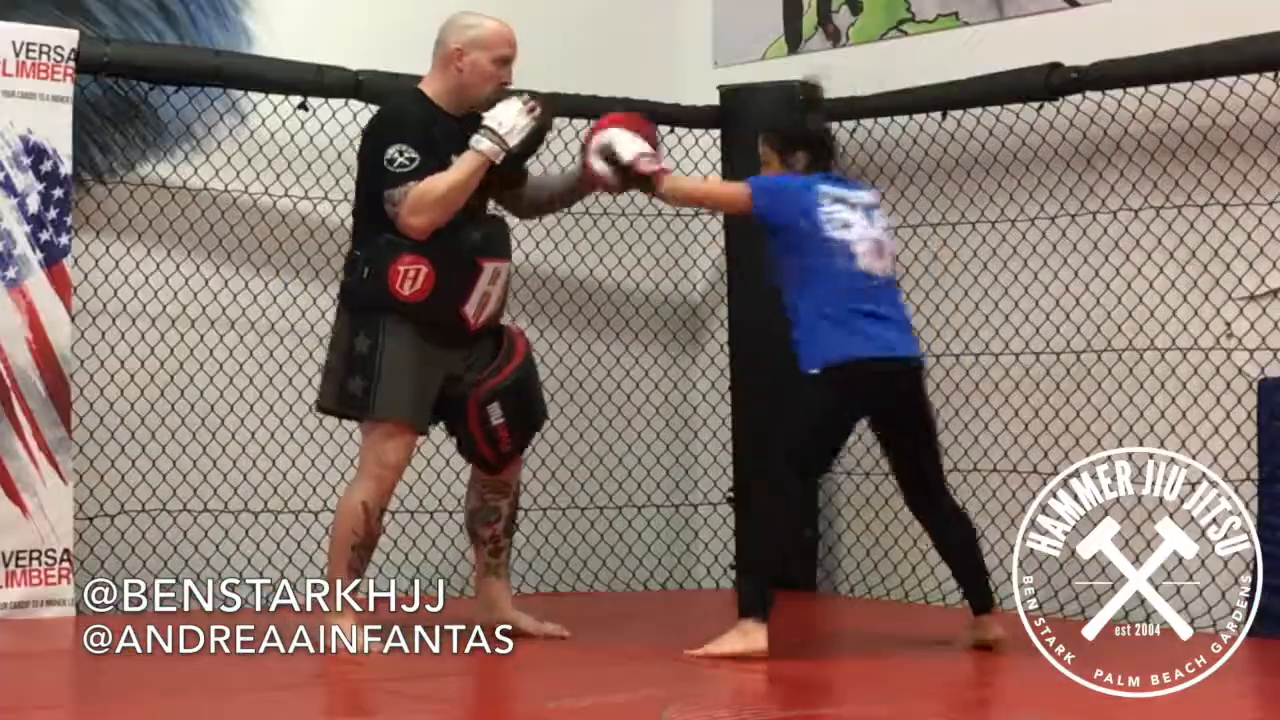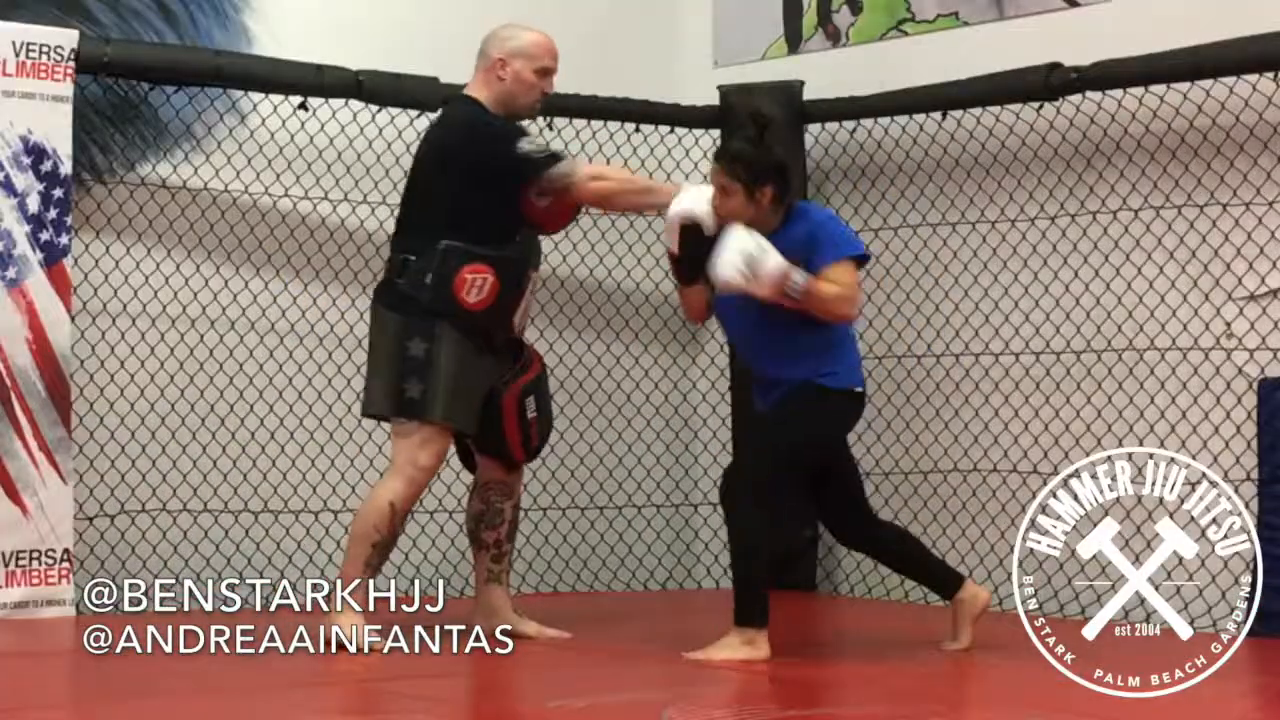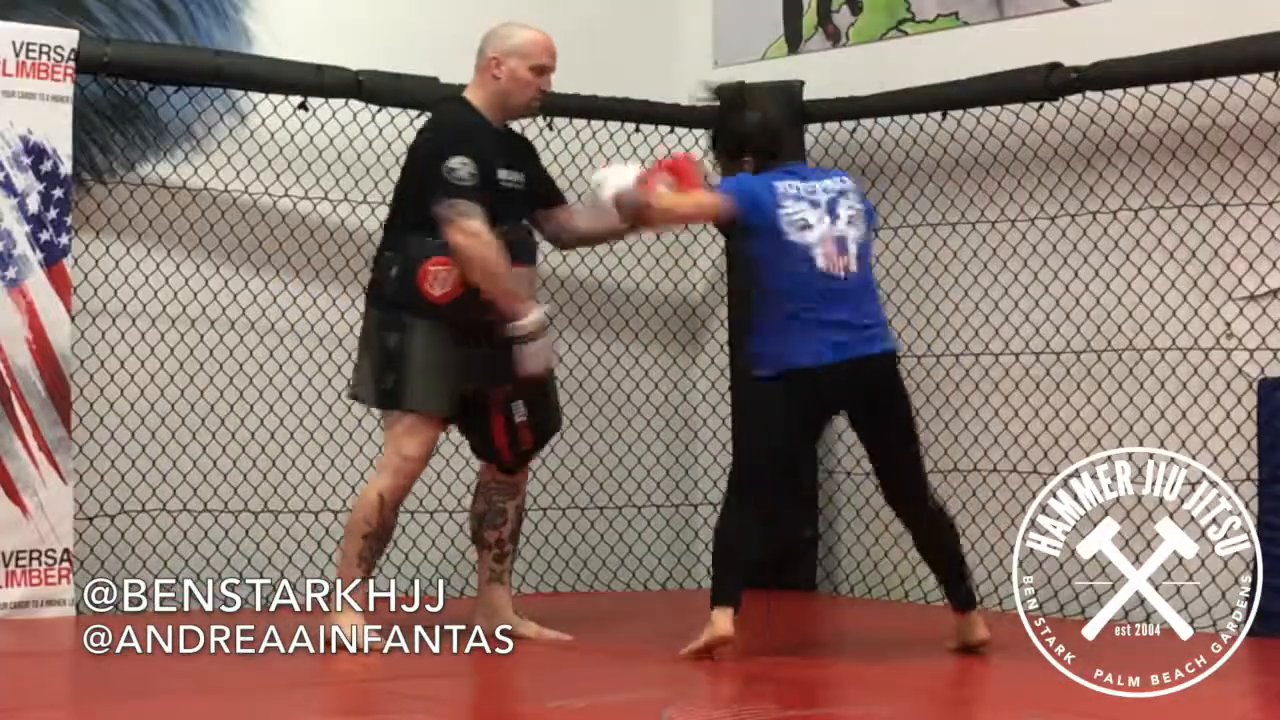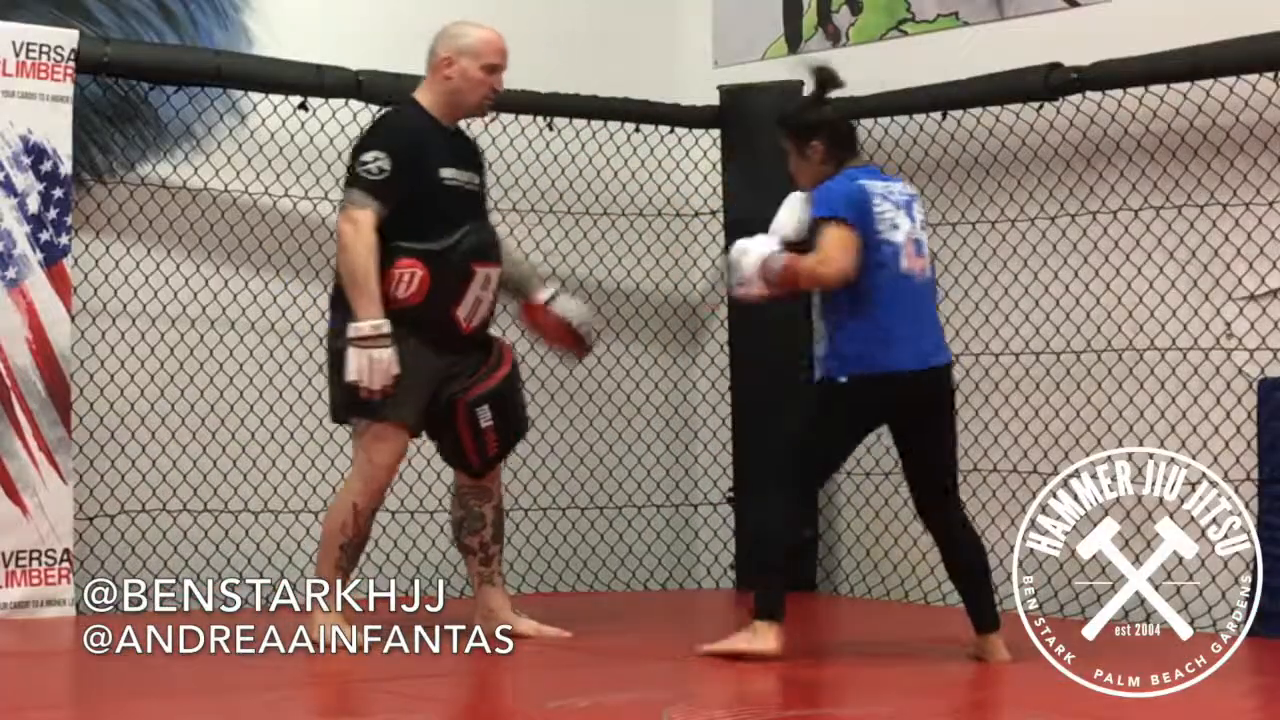
dt=0.3s
person 1, frame 1
left shoulder: (467, 127)
right shoulder: (401, 123)
left elbow: (525, 198)
right elbow: (415, 215)
left wrist: (596, 173)
right wrist: (489, 147)
left hip: (467, 328)
right hip: (397, 324)
left knee: (500, 459)
right knee: (383, 465)
left ankle: (494, 604)
right ankle: (338, 615)
person 1, frame 2
left shoulder: (489, 134)
right shoulder: (474, 133)
right elbow: (586, 185)
left wrist: (549, 206)
right wrist: (678, 196)
left hip: (479, 331)
right hip: (433, 326)
left knee: (503, 466)
right knee: (415, 465)
left ankle: (494, 607)
right ankle: (347, 608)
person 1, frame 3
left shoulder: (513, 150)
right shoulder: (451, 133)
left elbow: (564, 226)
right elbow: (468, 237)
right wrist: (531, 320)
left hip: (484, 334)
right hip: (428, 323)
left knee: (509, 463)
right knee: (405, 458)
left ankle: (496, 607)
right ankle: (345, 608)
person 1, frame 4
left shoulder: (462, 150)
right shoulder: (395, 134)
right elbow: (355, 229)
left wrist: (540, 294)
right wrist: (368, 329)
left hip: (459, 338)
right hip: (398, 335)
left knee: (482, 467)
right knee: (377, 468)
left ankle: (493, 609)
right ankle: (324, 610)
person 2, frame 1
left shoulder: (785, 193)
right shoulder: (868, 200)
left elbow: (696, 191)
left wrist: (634, 164)
left hip: (836, 370)
right hip: (899, 364)
left knee: (771, 487)
right knee: (929, 494)
left ankle: (752, 624)
right ankle: (985, 617)
person 2, frame 2
left shoulder: (818, 228)
right shoulder: (723, 237)
left elbow: (845, 305)
right elbow: (697, 311)
left wrist: (783, 283)
right wrist: (686, 253)
left hip: (828, 389)
right hip: (780, 398)
left knee: (745, 488)
right knee: (852, 521)
left ankle: (749, 633)
right ankle: (961, 592)
person 2, frame 3
left shoulder: (754, 191)
right shoulder: (847, 186)
left elbow: (678, 208)
left wrist: (631, 196)
left hip: (798, 371)
right hip: (875, 362)
left knee: (749, 492)
right knee: (911, 495)
left ankle: (722, 613)
right ankle: (969, 617)
person 2, frame 4
left shoulder: (837, 194)
right shoulder: (904, 192)
left elbow: (834, 269)
left wrist: (773, 269)
right wrist: (793, 261)
left hip: (861, 375)
right hip: (928, 372)
left knee: (787, 490)
right knee: (942, 509)
left ankle: (765, 626)
right ankle: (990, 635)
